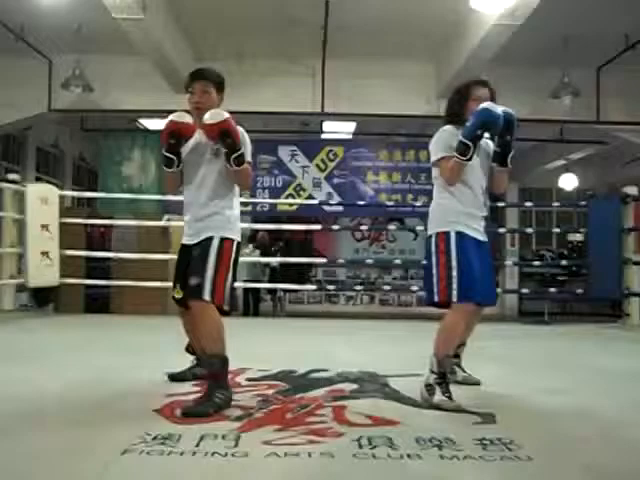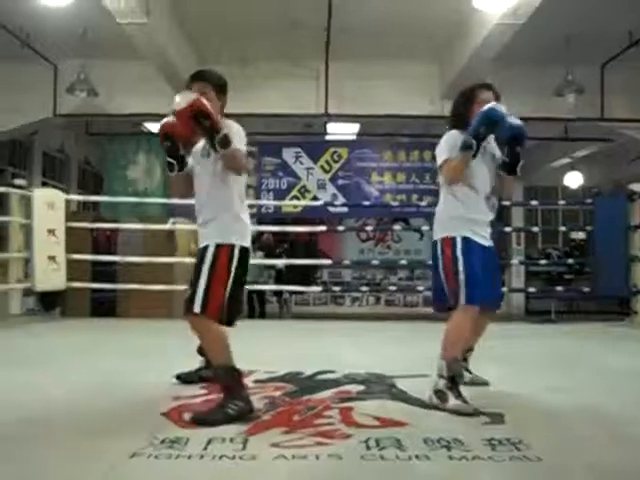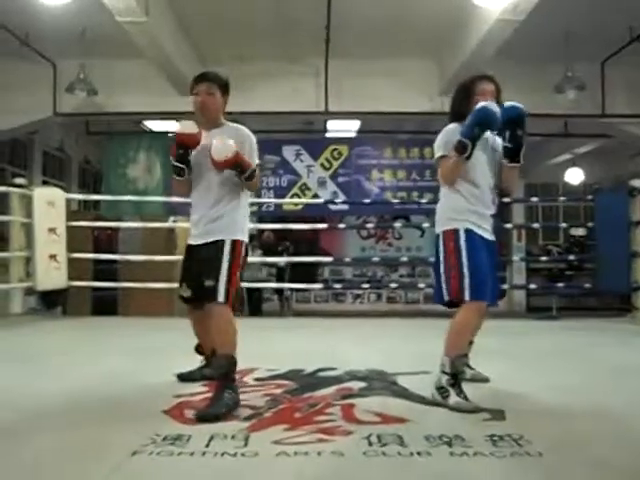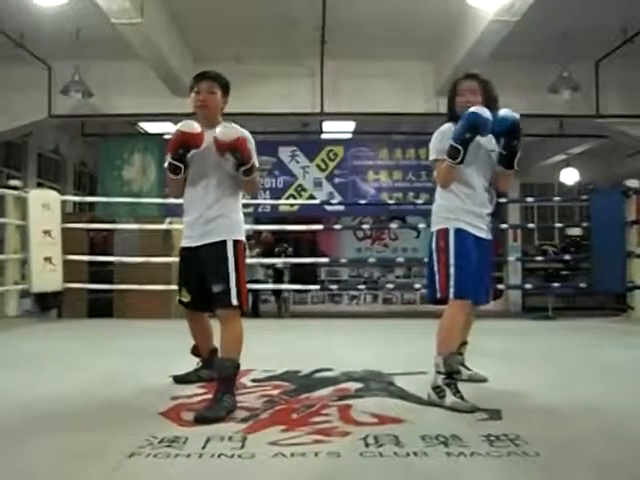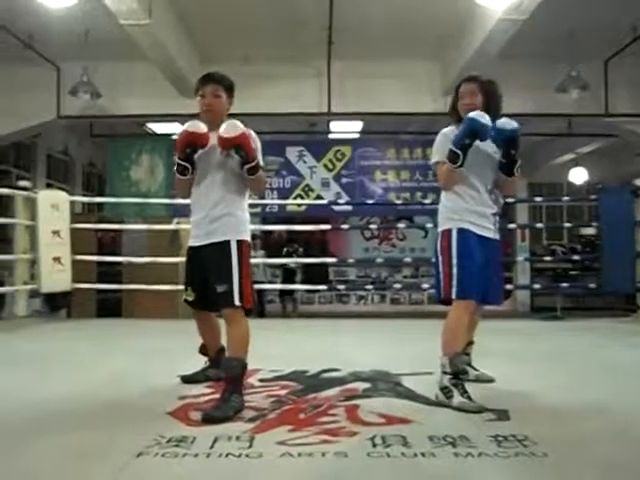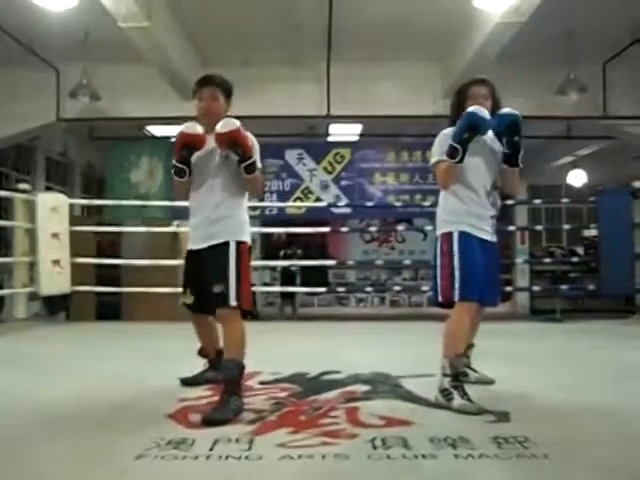
dt=0.4s
person 1, frame 1
left shoulder: (234, 133)
right shoulder: (185, 138)
left elbow: (246, 183)
right elbow: (172, 188)
left wrist: (232, 149)
right wrist: (170, 153)
left hip: (220, 230)
right hip: (192, 231)
left knee: (203, 301)
right knee: (185, 303)
left ankle: (220, 385)
right ankle: (202, 362)
person 1, frame 2
left shoulder: (228, 129)
right shoulder: (198, 144)
left elbow: (240, 167)
right elbow: (183, 191)
left wrist: (214, 131)
right wrist: (173, 156)
left hip: (226, 237)
right hip: (212, 236)
left knee: (201, 313)
right knee: (198, 309)
left ankle: (236, 395)
right ankle: (213, 365)
person 1, frame 3
left shoulder: (240, 135)
right shoulder: (192, 140)
left elbow: (254, 184)
right elbow: (182, 191)
left wrist: (242, 168)
right wrist: (179, 160)
left hip: (228, 232)
right hip: (198, 232)
left knee: (218, 302)
right knee: (194, 302)
left ankle: (227, 387)
right ankle: (212, 361)
person 1, frame 4
left shoulder: (237, 136)
right shoulder: (186, 139)
left elbow: (252, 188)
right elbow: (175, 191)
left wrist: (244, 159)
right wrist: (175, 159)
left hip: (224, 233)
right hip: (192, 235)
left knee: (227, 308)
right knee: (192, 306)
left ankle: (226, 390)
right ankle: (209, 363)
person 1, frame 5
left shoulder: (243, 137)
right shoulder: (194, 140)
left elbow: (258, 188)
right elbow: (182, 191)
left wrist: (248, 160)
right wrist: (182, 159)
left hip: (229, 234)
right hip: (198, 235)
left knee: (232, 308)
right knee: (199, 305)
left ankle: (234, 389)
right ankle: (216, 363)
person 1, frame 6
left shoulder: (241, 138)
right shoulder: (193, 143)
left elbow: (256, 189)
right elbow: (181, 193)
left wrist: (244, 155)
right wrist: (181, 161)
left hip: (230, 234)
right hip: (198, 238)
left knee: (227, 309)
right knee: (197, 307)
left ankle: (233, 392)
right ankle: (215, 365)
person 2, frame 1
left shoulder: (486, 142)
right shoulder: (447, 134)
left elbow: (499, 188)
right elbow: (449, 177)
left wrist: (504, 146)
right wrist: (470, 138)
left hip: (476, 230)
right hip: (450, 229)
left knee: (477, 304)
right knee: (461, 304)
left ankle: (452, 363)
right ankle: (434, 380)
person 2, frame 2
left shoulder: (492, 144)
right shoulder: (453, 139)
left elbow: (503, 190)
right elbow: (450, 178)
left wrist: (511, 155)
right wrist: (474, 138)
left hip: (482, 235)
right hip: (454, 234)
left knee: (486, 308)
right knee: (467, 307)
left ankle: (459, 365)
right ankle: (443, 385)
person 2, frame 3
left shoulder: (493, 138)
right shoulder: (452, 132)
left elbow: (508, 184)
right elbow: (447, 177)
left wrist: (514, 141)
right wrist: (469, 137)
left hip: (484, 228)
right hip: (458, 226)
left knee: (481, 303)
right knee: (473, 302)
left ankle: (460, 363)
right ankle: (446, 381)
person 2, frame 4
left shoulder: (493, 136)
right shoulder: (446, 133)
left elbow: (503, 186)
right elbow: (443, 180)
left wrist: (510, 147)
right wrist: (462, 141)
left hip: (481, 228)
right hip: (453, 226)
left knee: (472, 302)
right knee: (459, 300)
left ankle: (456, 362)
right ankle: (441, 381)
person 2, frame 5
left shoulder: (497, 138)
right shoulder: (449, 136)
left elbow: (508, 189)
right elbow: (445, 181)
left wrist: (510, 156)
right wrist: (462, 145)
left hip: (489, 229)
right hip: (459, 226)
left knee: (478, 302)
right knee: (463, 301)
left ankle: (463, 362)
right ankle: (448, 381)
person 2, frame 6
left shoulder: (495, 142)
right shoulder: (449, 135)
left elbow: (512, 188)
right elbow: (443, 180)
left wrist: (513, 148)
right wrist: (462, 139)
left hip: (486, 230)
right hip: (458, 229)
left knee: (480, 303)
right knee: (464, 303)
left ankle: (462, 364)
right ankle: (448, 383)
